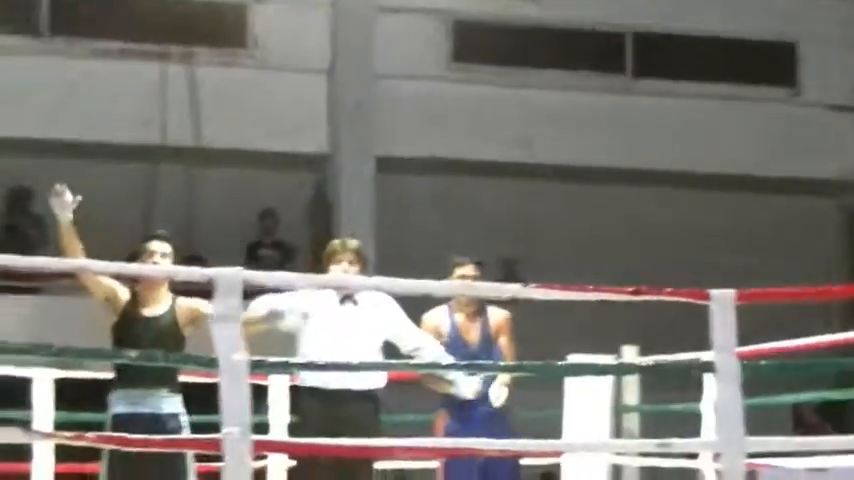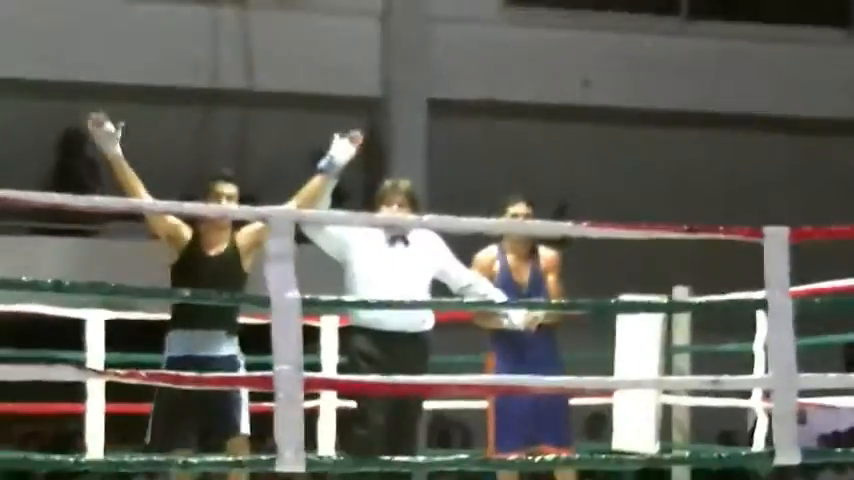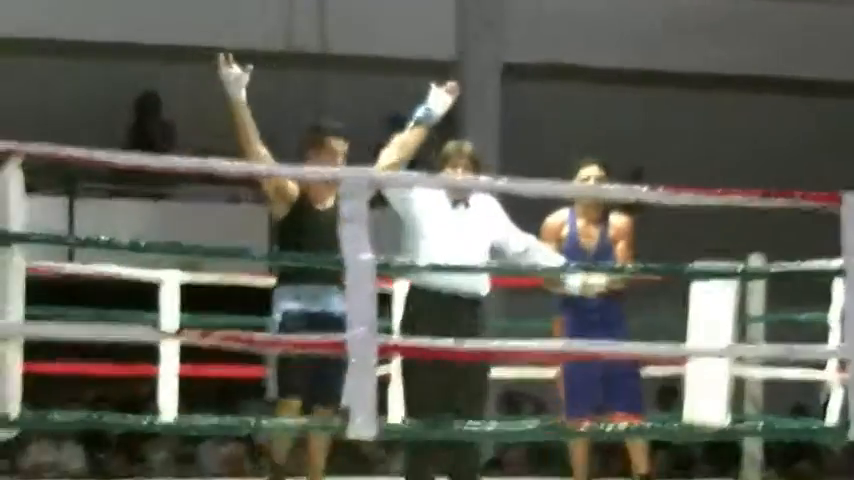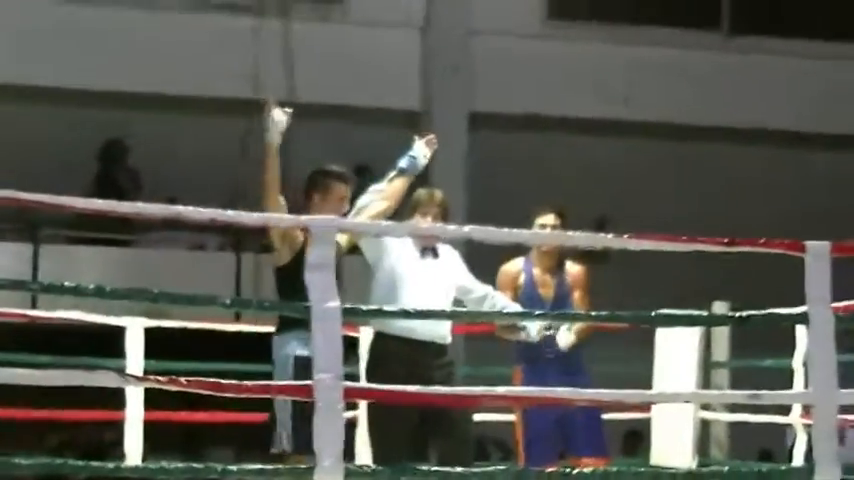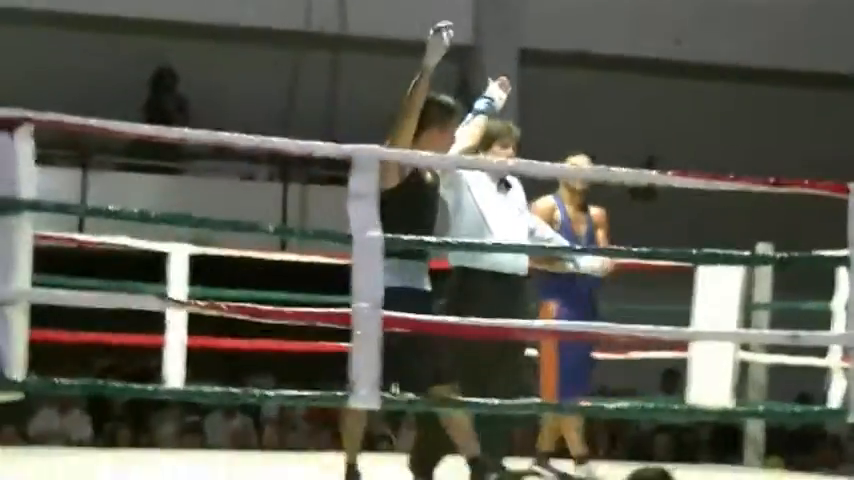
dt=0.4s
person 1, frame 1
left shoulder: (185, 308)
right shoulder: (120, 299)
right elbow: (80, 266)
right wrist: (65, 221)
left hip: (168, 411)
right hip: (124, 411)
person 1, frame 2
left shoulder: (244, 243)
right shoulder: (181, 238)
left elbow: (293, 208)
right elbow: (143, 200)
right wrist: (114, 153)
left hip: (224, 353)
right hip: (181, 353)
left knee: (236, 443)
right knee: (174, 449)
person 1, frame 3
right shoulder: (287, 193)
right elbow: (257, 151)
right wrist: (239, 99)
left hip: (333, 308)
right hip: (294, 304)
left knee: (325, 408)
right knee: (290, 400)
person 1, frame 4
left shoulder: (338, 242)
right shoulder: (289, 238)
left elbow: (382, 204)
right elbow: (272, 196)
left wrist: (411, 165)
right wrist: (274, 142)
right hip: (295, 351)
right knee: (297, 452)
person 1, frame 5
left shoulder: (430, 172)
right shoulder: (394, 164)
left elbow: (464, 139)
right elbow: (406, 119)
right wrist: (428, 66)
left hip: (417, 283)
right hip: (387, 281)
left knee: (443, 380)
person 2, frame 1
left shoulder: (380, 305)
right shoulder: (305, 301)
left elbow: (417, 343)
right elbow: (254, 316)
left wrist: (456, 376)
right wrist: (276, 314)
left hip: (363, 407)
right hip: (315, 403)
person 2, frame 2
left shoulder: (429, 242)
right shoulder: (356, 238)
left elbow: (464, 279)
right elbow: (313, 221)
left wrist: (508, 308)
right wrist: (331, 170)
left hip: (413, 346)
right hip: (369, 345)
left knee: (404, 430)
right knee: (369, 427)
person 2, frame 3
left shoulder: (487, 208)
right shoulder: (418, 197)
left elbow: (522, 245)
right elbow: (387, 166)
right wrist: (424, 118)
left hip: (469, 312)
right hip: (425, 308)
left knee: (469, 404)
right knee: (424, 404)
person 2, frame 4
left shoulder: (450, 257)
right shoulder: (388, 244)
left elbow: (482, 296)
left hip: (436, 358)
right hip: (392, 354)
left knee: (456, 439)
right knee: (392, 449)
person 2, frame 5
left shoulder: (514, 188)
right shoulder: (464, 178)
left elbow: (534, 228)
left wrist: (577, 257)
right wrist: (486, 109)
left hip: (512, 291)
right hip: (473, 288)
left knee: (506, 383)
right knee: (460, 377)
person 3, frame 1
left shoulder: (499, 318)
right shoulder: (435, 320)
left elbow: (509, 364)
left wrist: (501, 383)
left hip: (493, 413)
right hip: (455, 414)
person 3, frame 2
left shoulder: (549, 258)
right shoulder: (487, 259)
right elbow: (477, 313)
left wrist: (541, 315)
left hip: (543, 353)
right hip: (506, 355)
left knee: (557, 435)
right knee: (507, 439)
person 3, frame 3
left shoulder: (620, 224)
right shoulder: (556, 224)
left wrist: (606, 281)
left hip: (611, 321)
right hip: (575, 321)
left knee: (627, 402)
right knee: (577, 408)
person 3, frame 4
left shoulder: (575, 273)
right shoulder: (512, 272)
left elbow: (584, 322)
right elbow: (500, 325)
left wrist: (572, 333)
left hip: (570, 368)
right hip: (532, 369)
left knee: (589, 450)
right knee: (538, 455)
person 3, frame 5
left shoulder: (597, 214)
right shoulder: (546, 207)
left elbow: (603, 256)
right elbow: (535, 257)
left wrist: (604, 264)
left hip: (586, 303)
right hip: (558, 302)
left knee: (570, 385)
right knee: (563, 385)
